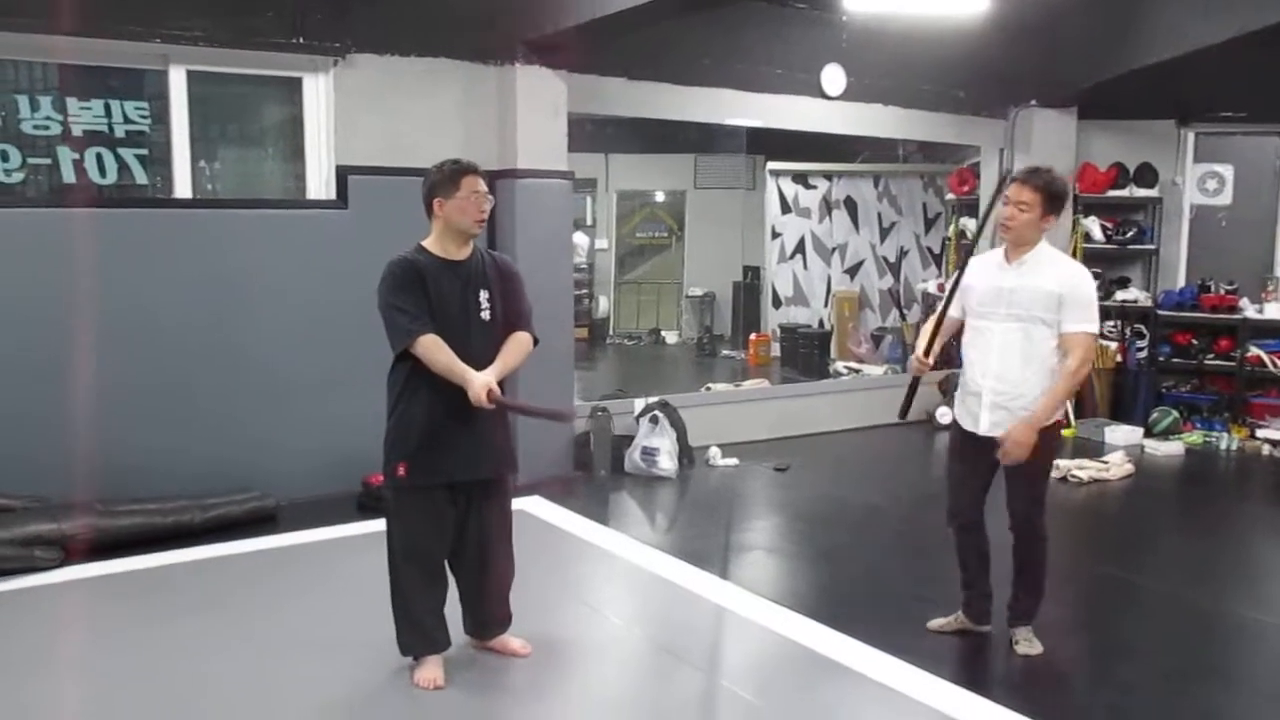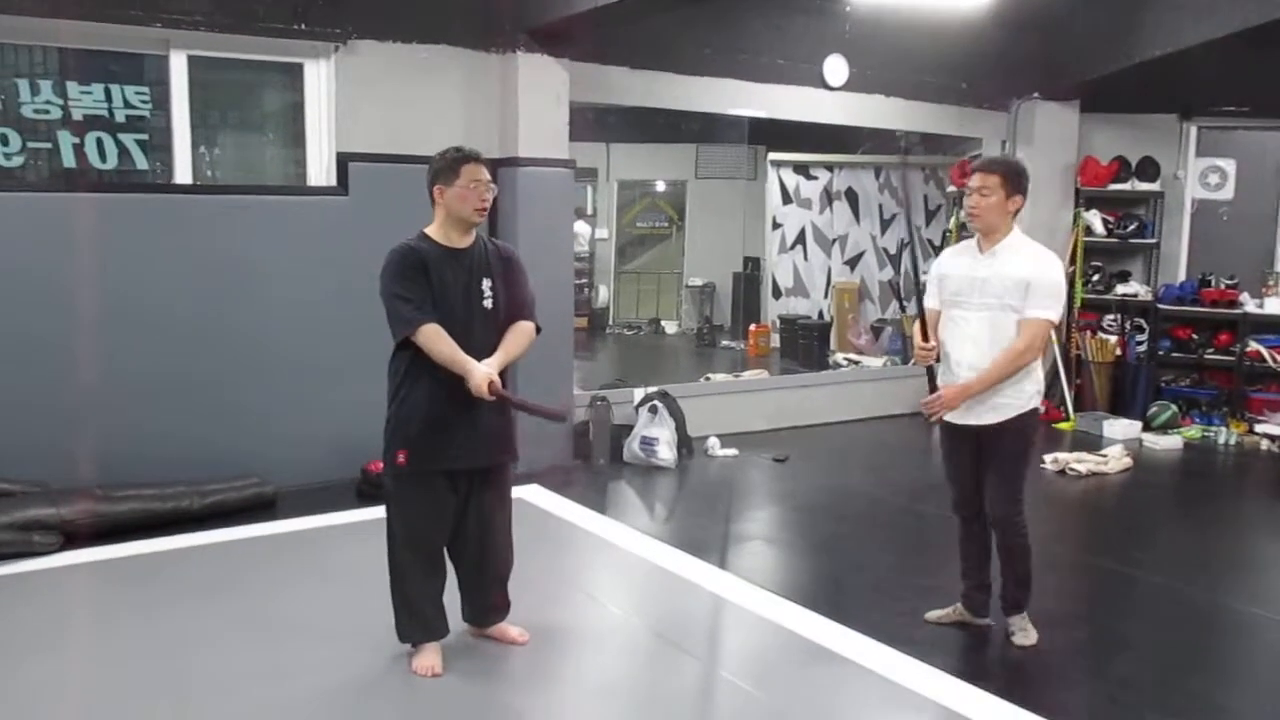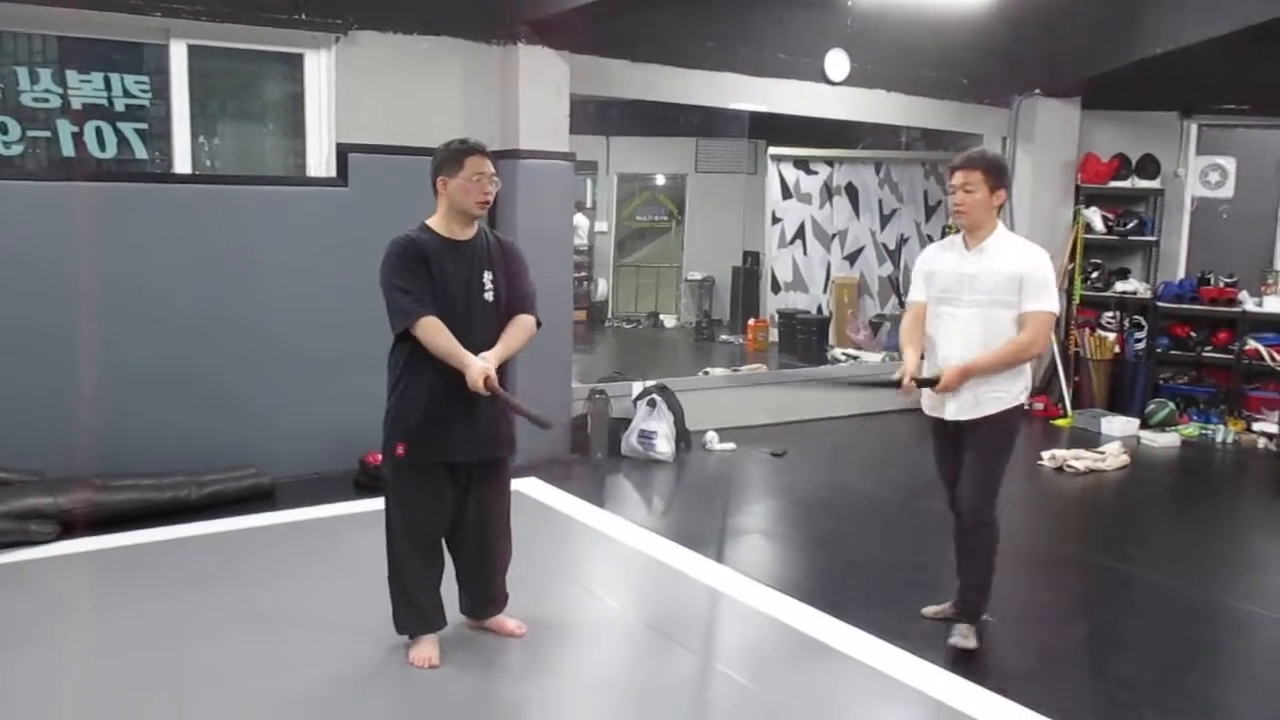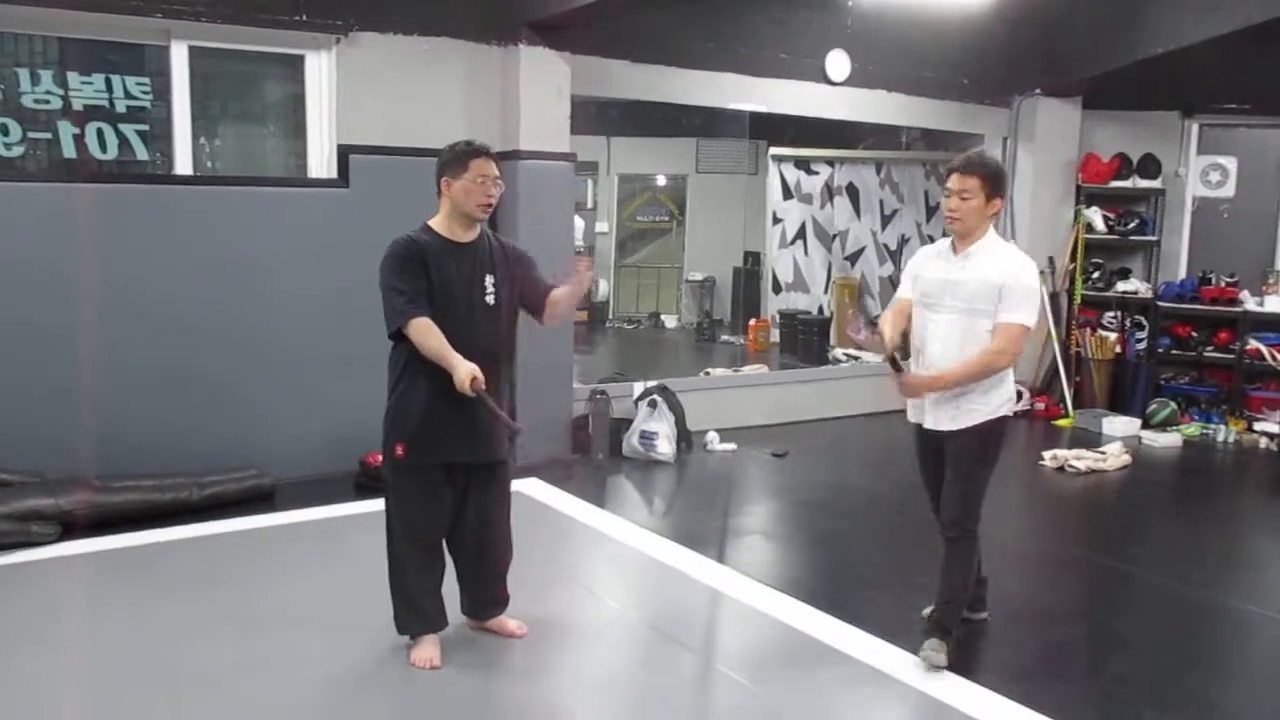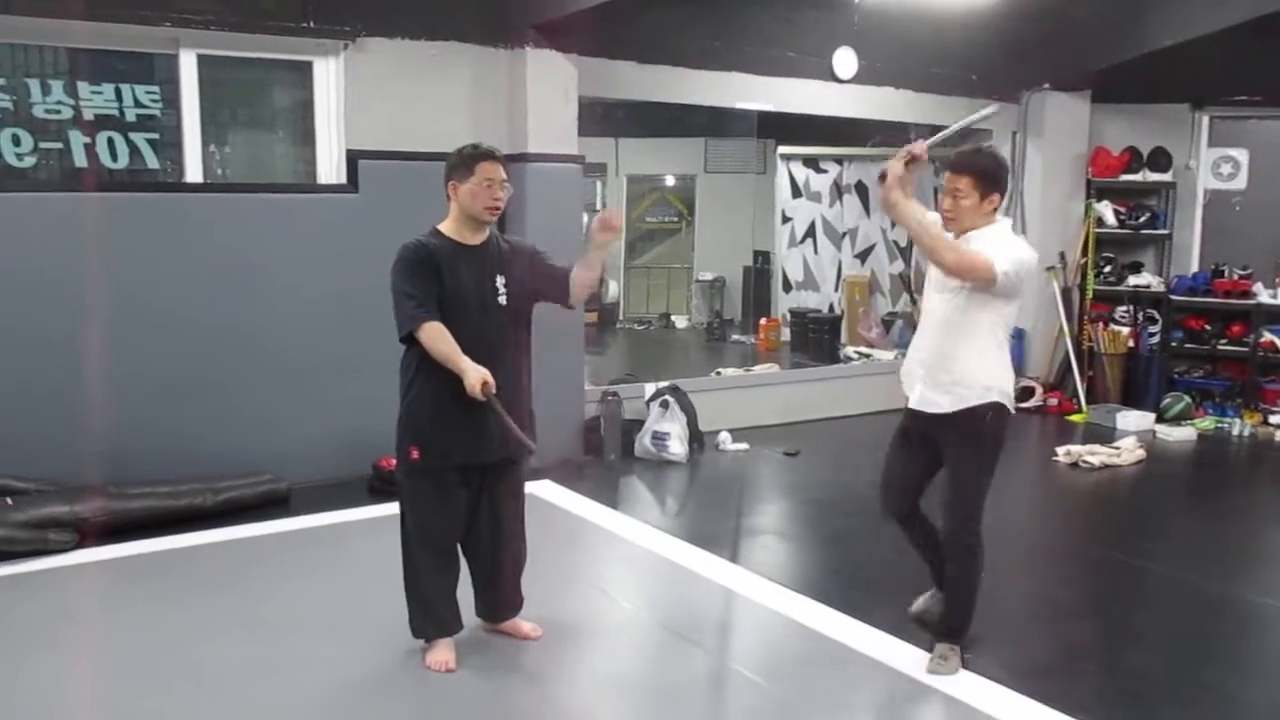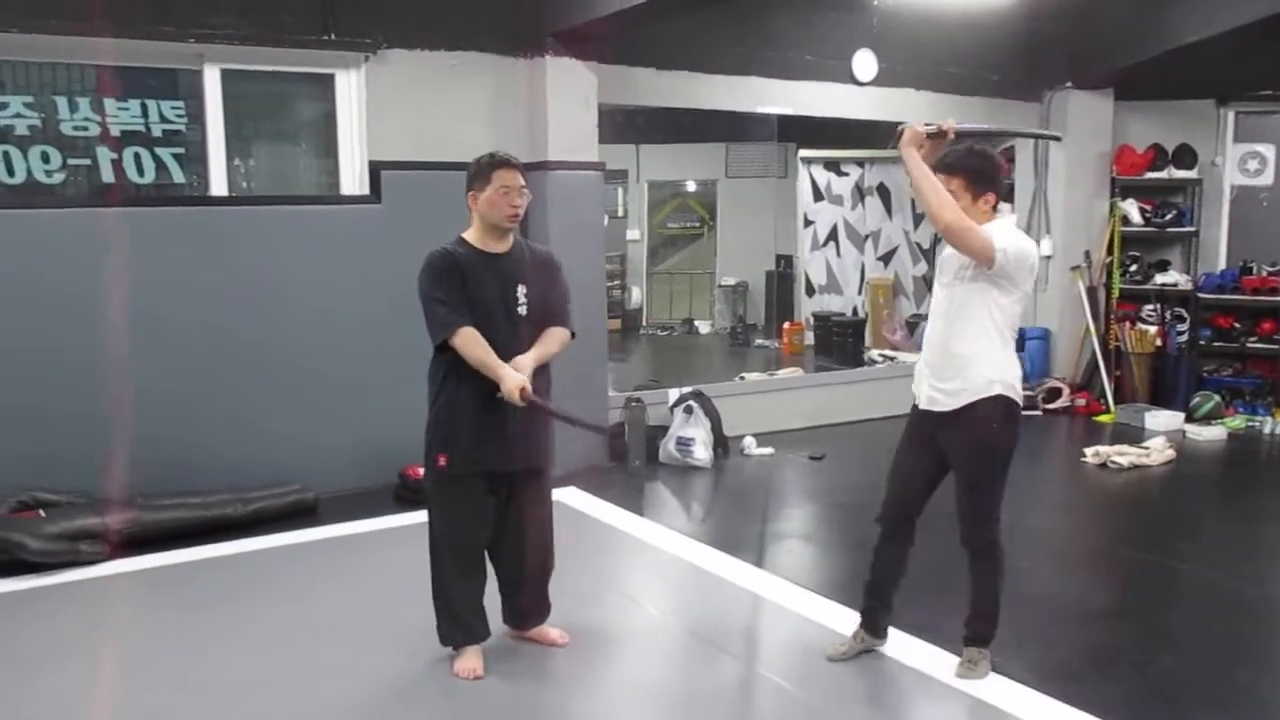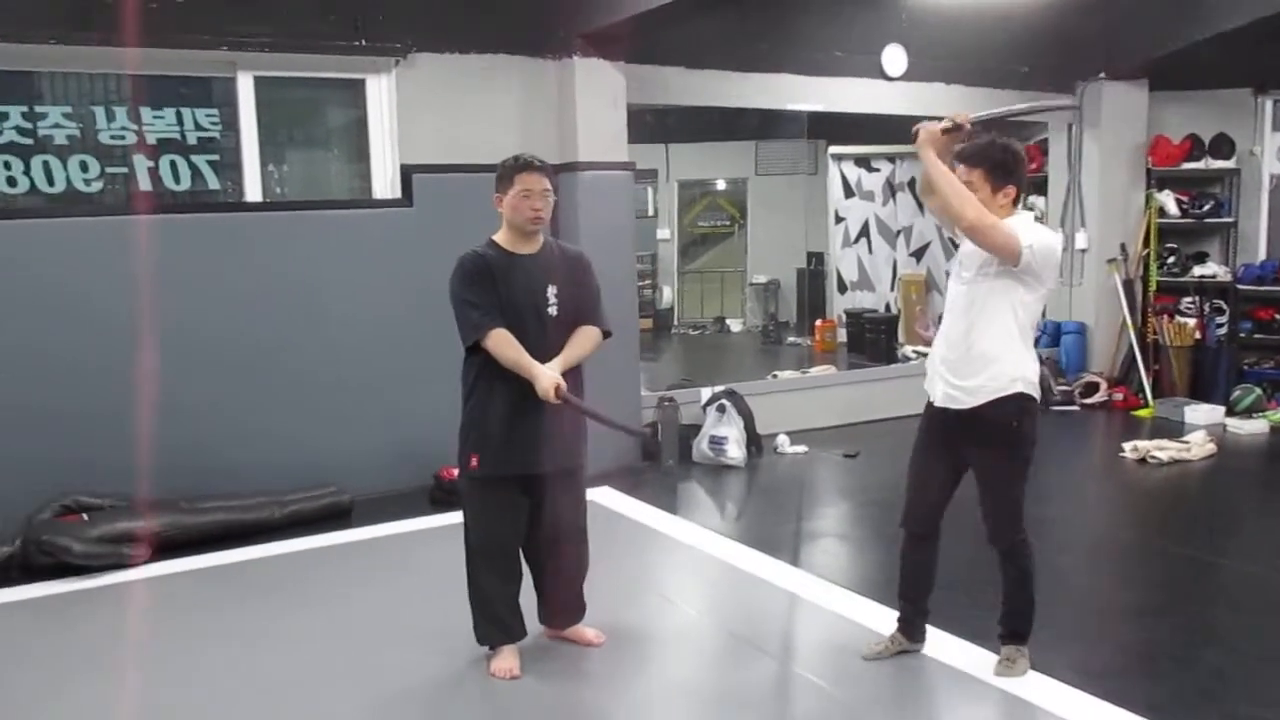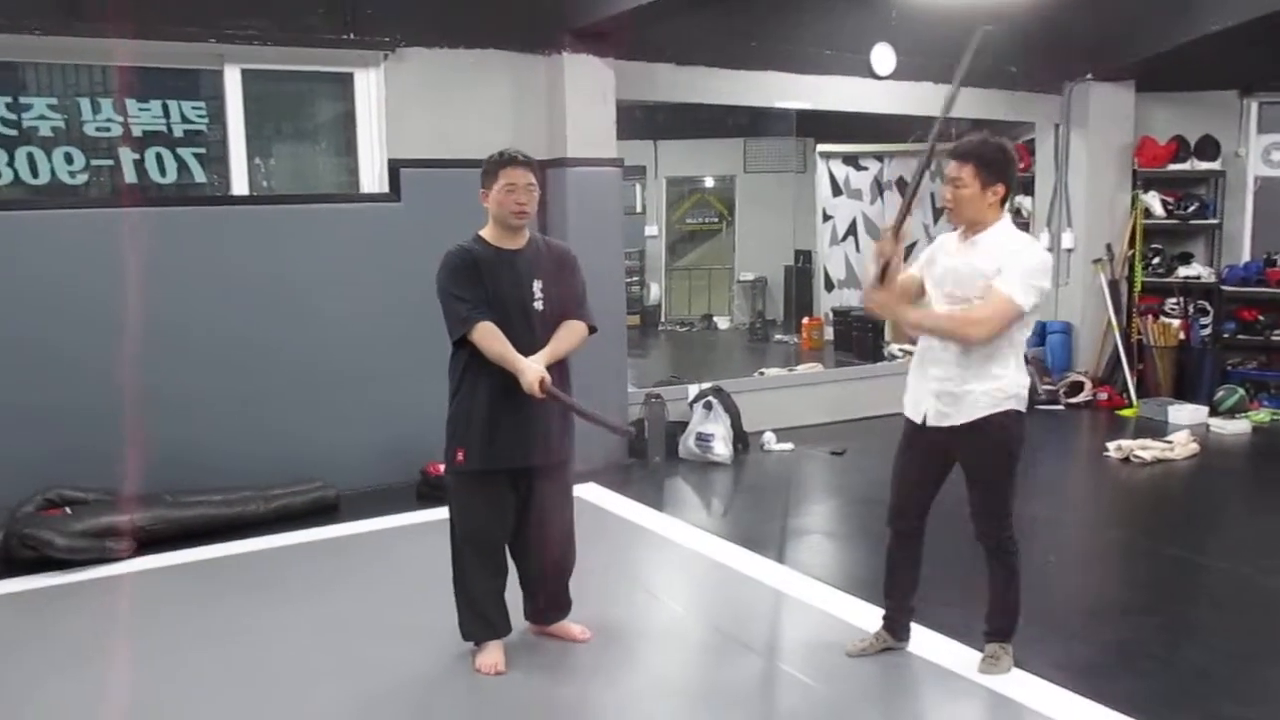
dt=0.3s
person 1, frame 1
left shoulder: (500, 271)
right shoulder: (404, 272)
left elbow: (522, 334)
right elbow: (420, 339)
left wrist: (492, 374)
right wrist: (469, 377)
left hip: (485, 430)
right hip: (421, 433)
left knee: (489, 540)
right knee: (419, 547)
left ankle: (489, 628)
right ankle: (427, 648)
person 1, frame 2
left shoulder: (503, 259)
right shoulder: (407, 260)
left elbow: (525, 323)
right elbow: (422, 329)
left wrist: (494, 363)
right wrist: (469, 367)
left hip: (487, 418)
right hip: (422, 421)
left knee: (489, 528)
right knee: (419, 534)
left ankle: (487, 615)
right ankle: (425, 635)
person 1, frame 3
left shoulder: (504, 252)
right shoulder: (408, 251)
left elbow: (526, 316)
right elbow: (421, 320)
left wrist: (498, 355)
right wrist: (467, 362)
left hip: (487, 411)
right hip: (422, 414)
left knee: (487, 521)
right knee: (417, 526)
left ankle: (485, 607)
right ankle: (422, 627)
person 1, frame 4
left shoulder: (505, 255)
right shoulder: (407, 252)
left elbow: (549, 305)
right elbow: (413, 321)
left wrist: (575, 287)
right wrist: (455, 363)
left hip: (487, 414)
right hip: (421, 416)
left knee: (487, 523)
right knee: (417, 527)
left ankle: (486, 608)
right ankle: (423, 628)
person 1, frame 5
left shoulder: (516, 255)
right shoulder: (418, 255)
left elbow: (572, 287)
right elbow: (424, 323)
left wrist: (599, 245)
right wrist: (463, 367)
left hip: (503, 417)
right hip: (434, 420)
left knee: (502, 525)
right knee: (431, 530)
left ankle: (499, 609)
right ankle: (436, 631)
person 1, frame 6
left shoulder: (542, 263)
right shoulder: (444, 264)
left elbow: (559, 327)
right elbow: (459, 331)
left wrist: (529, 360)
right wrist: (502, 373)
left hip: (527, 422)
right hip: (462, 425)
left knee: (529, 532)
right knee: (460, 537)
left ankle: (527, 617)
right ankle: (466, 638)
person 1, frame 7
left shoulder: (573, 263)
right shoulder: (474, 267)
left elbow: (592, 327)
right elbow: (491, 333)
left wrist: (557, 367)
right wrist: (535, 372)
left hip: (560, 419)
right hip: (494, 424)
left knee: (564, 530)
right knee: (494, 538)
left ankle: (562, 617)
right ankle: (503, 638)
person 1, frame 8
left shoulder: (559, 259)
right shoulder: (462, 262)
left elbow: (578, 322)
right elbow: (478, 327)
left wrist: (541, 359)
right wrist: (519, 366)
left hip: (547, 415)
right hip: (481, 418)
left knee: (550, 526)
right knee: (480, 533)
left ankle: (548, 613)
right ankle: (488, 634)
person 2, frame 1
left shoulder: (1070, 277)
right shoulder: (976, 268)
left elbow: (1078, 361)
right elbow: (946, 327)
left wrist: (1031, 424)
right wrist: (926, 352)
left hip: (1030, 427)
right hip: (971, 419)
left knee: (1027, 526)
right knee: (963, 517)
left ankle: (1023, 622)
right ankle: (975, 611)
person 2, frame 2
left shoulder: (1040, 265)
right shoulder: (949, 261)
left elbow: (1028, 347)
right elbow: (932, 322)
left wrist: (965, 390)
right wrist: (926, 345)
left hip: (1009, 412)
right hip: (955, 412)
left knee: (1005, 514)
right knee: (967, 510)
left ankle: (1017, 610)
right ankle: (974, 603)
person 2, frame 3
left shoulder: (1028, 260)
right shoulder: (932, 257)
left elbow: (1035, 340)
right elbow: (914, 320)
left wrist: (967, 369)
right wrist: (910, 363)
left hip: (995, 407)
right hip: (942, 406)
left knee: (976, 510)
right knee: (961, 508)
left ankle: (967, 616)
right ankle: (971, 598)
person 2, frame 4
left shoulder: (1015, 269)
right shoulder: (925, 259)
left elbow: (1003, 353)
right elbow: (898, 313)
left wrist: (934, 380)
right wrist: (886, 339)
left hip: (978, 417)
right hip: (927, 413)
left knee: (958, 522)
right knee: (948, 518)
left ankle: (941, 633)
right ankle: (972, 600)
person 2, frame 5
left shoulder: (1013, 254)
right shoulder: (946, 233)
left elbow: (954, 263)
right elbow: (902, 207)
left wrist: (901, 196)
right wrist: (898, 174)
left hip: (975, 408)
right hip: (923, 400)
left knee: (962, 525)
right knee: (897, 500)
left ankle: (950, 638)
right ankle: (947, 585)
person 2, frame 6
left shoulder: (1015, 249)
right shoulder: (961, 235)
left elbow: (950, 223)
right elbow: (926, 200)
left wrist: (912, 155)
right wrist: (929, 154)
left hip: (984, 407)
right hip: (931, 403)
left knee: (978, 534)
right knee: (894, 515)
left ankle: (977, 644)
right ankle: (872, 626)
person 2, frame 7
left shoulder: (1038, 242)
right shoulder: (975, 232)
left elbow: (969, 218)
right elbow: (945, 204)
left wrist: (928, 155)
right wrist: (939, 149)
left hip: (1000, 406)
right hip: (945, 402)
left knee: (1006, 533)
right knee: (918, 521)
left ankle: (1015, 642)
right ankle: (910, 629)
person 2, frame 8
left shoulder: (1026, 256)
right shoulder: (944, 247)
left elbow: (978, 327)
right elbow: (897, 294)
left wrist: (902, 313)
right wrist: (886, 267)
left hip: (989, 417)
right hip: (927, 411)
left knee: (994, 533)
right knee: (903, 520)
left ankle: (1000, 640)
right ankle: (895, 626)
